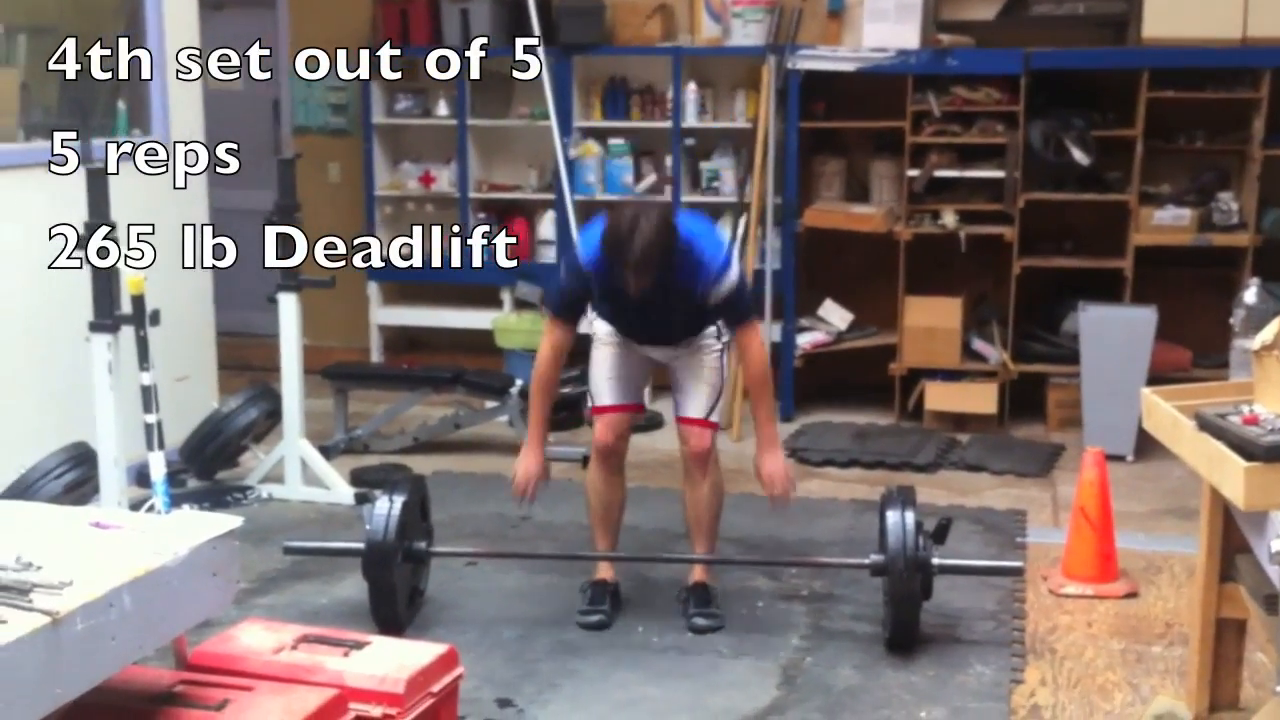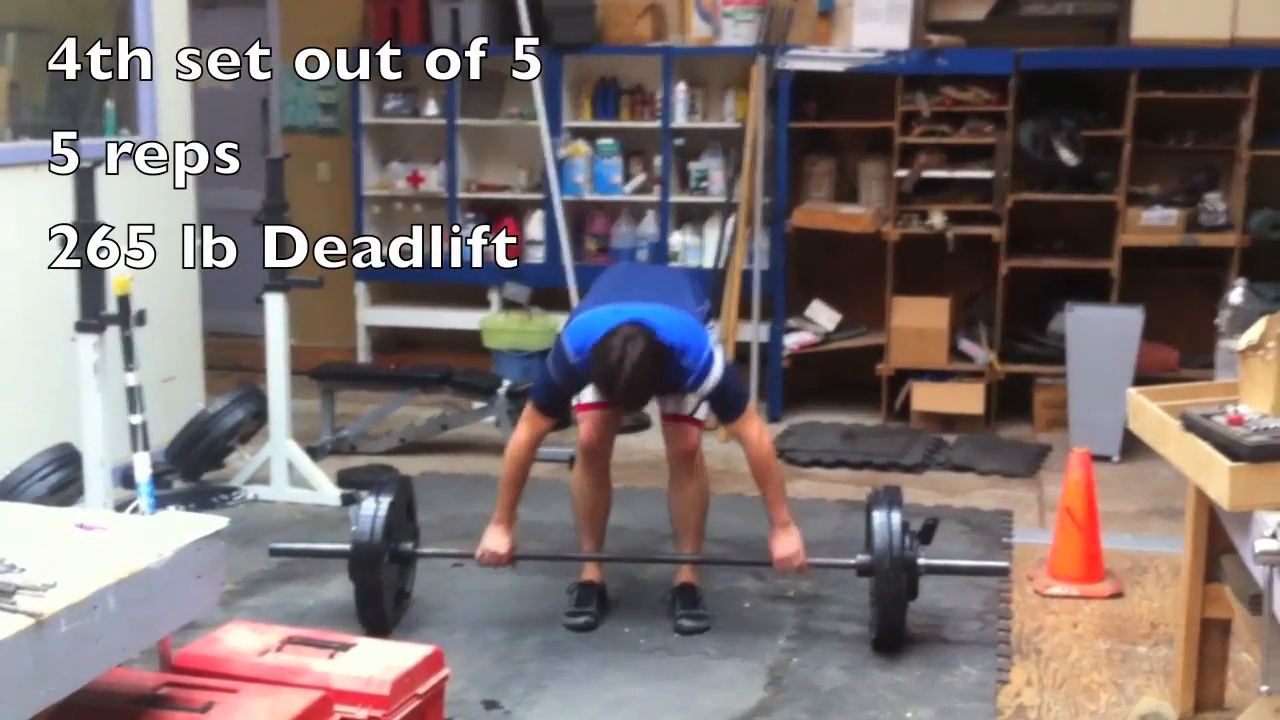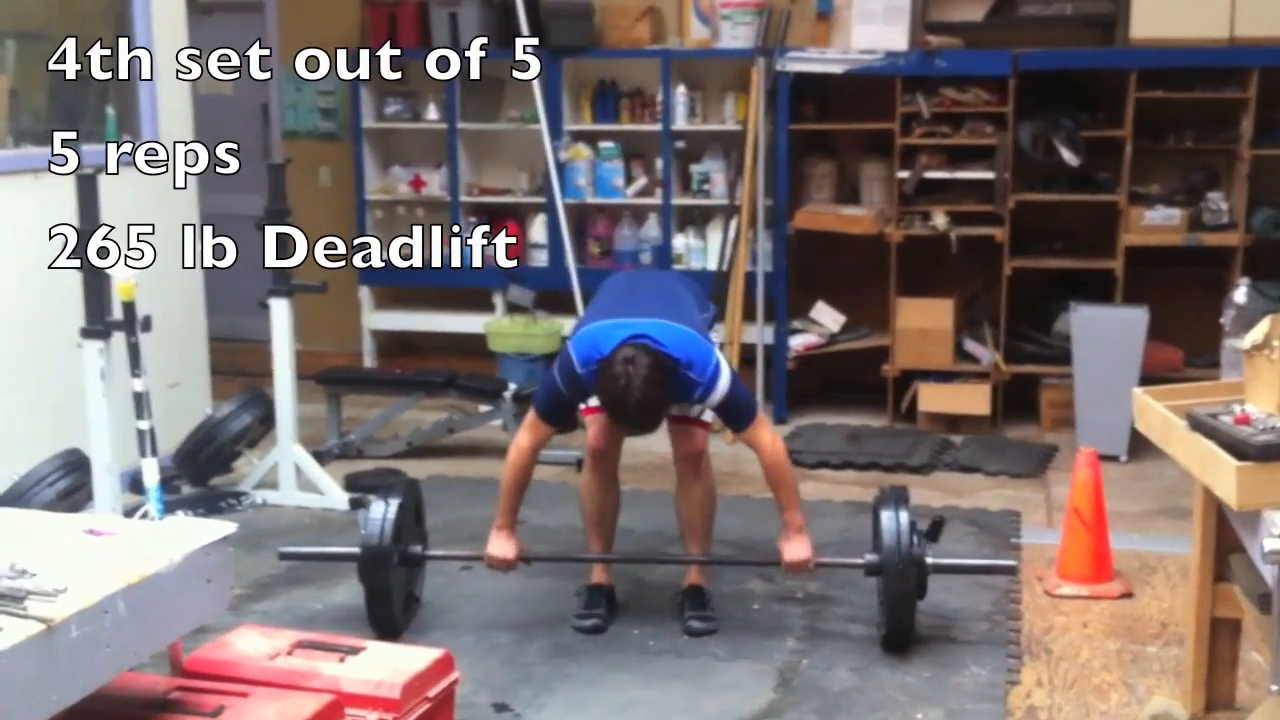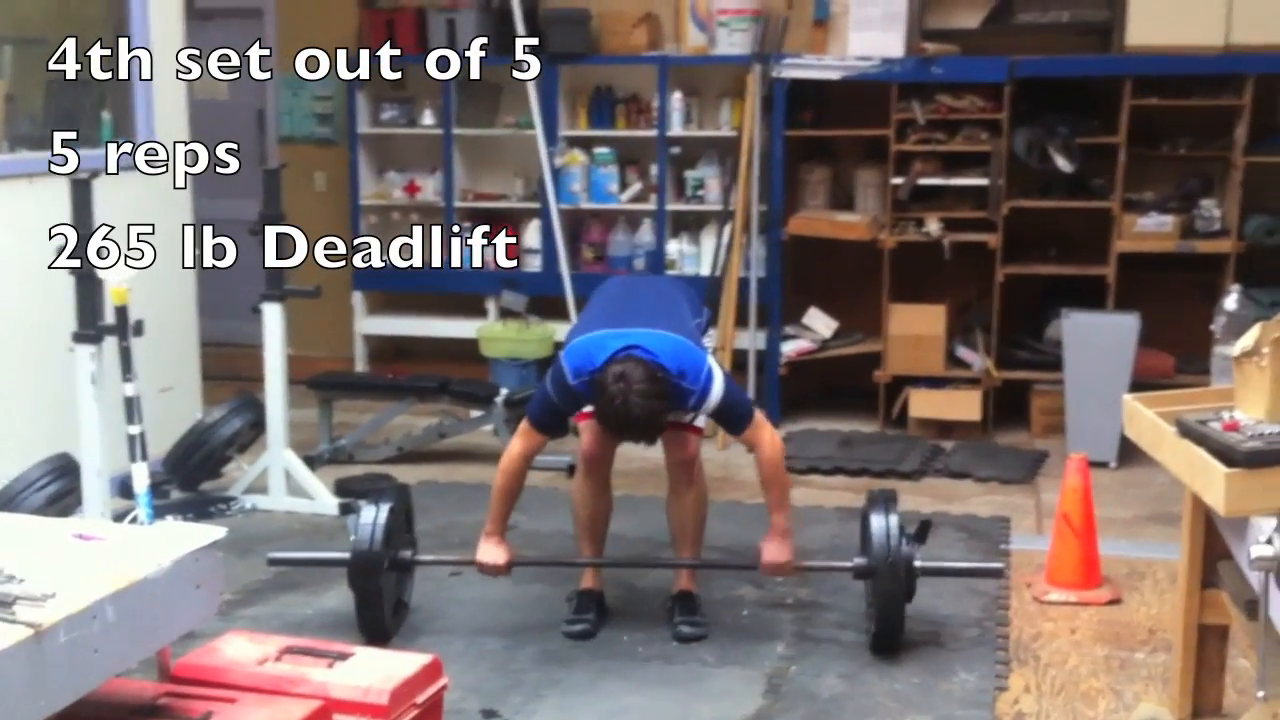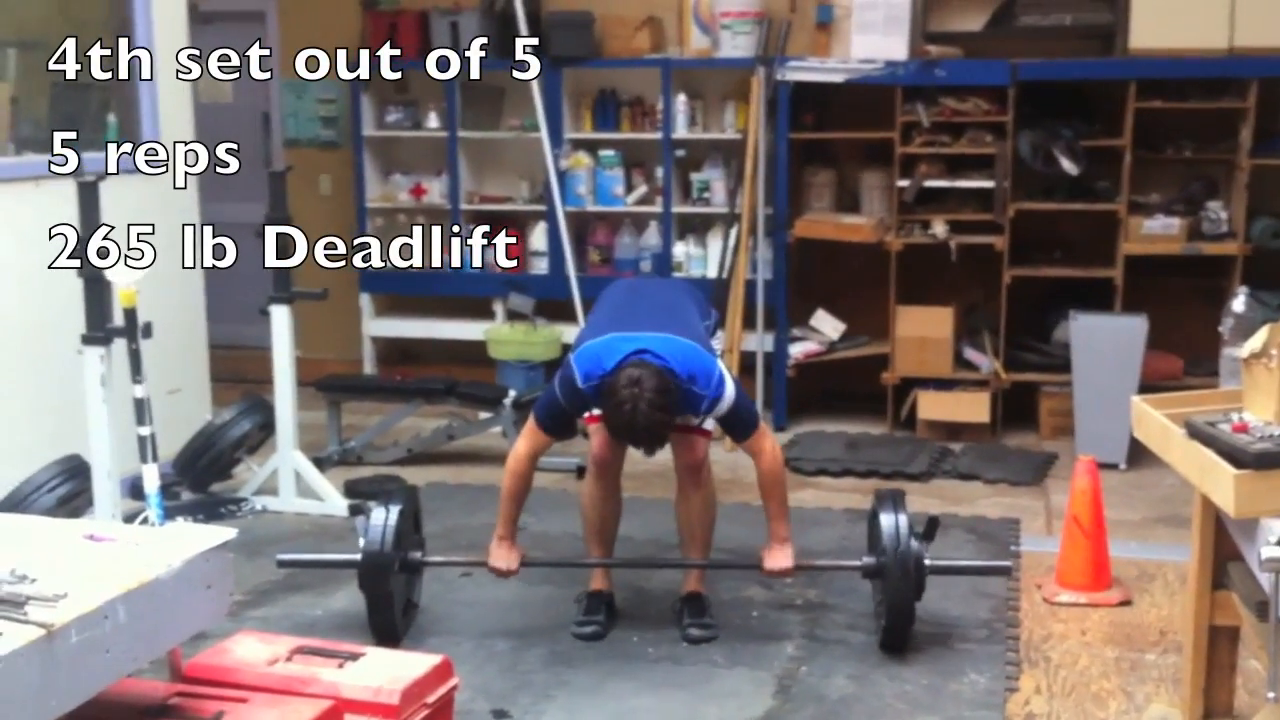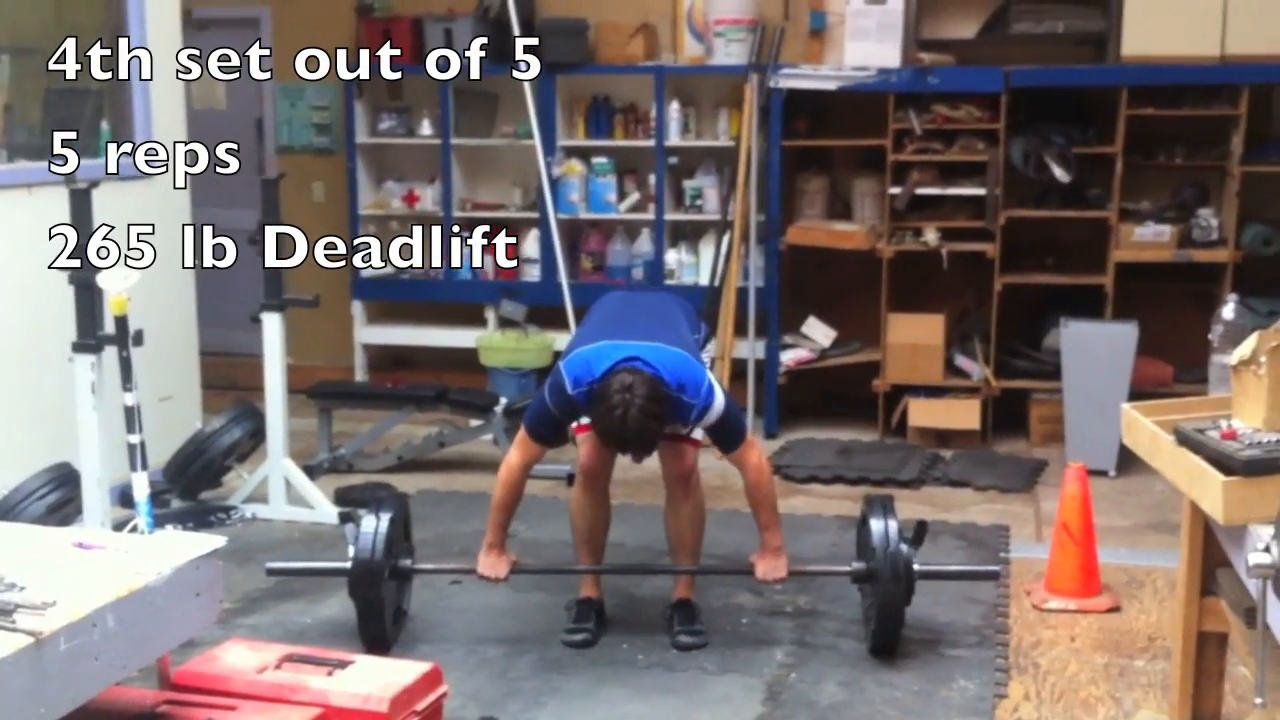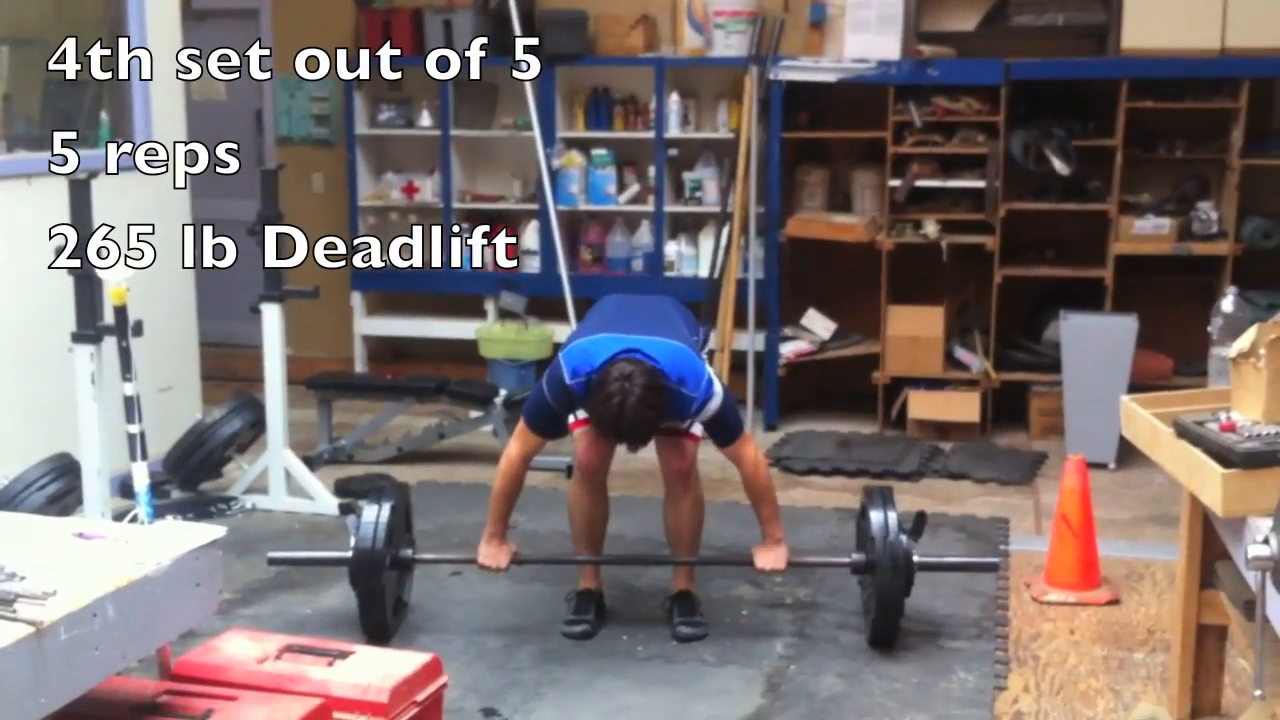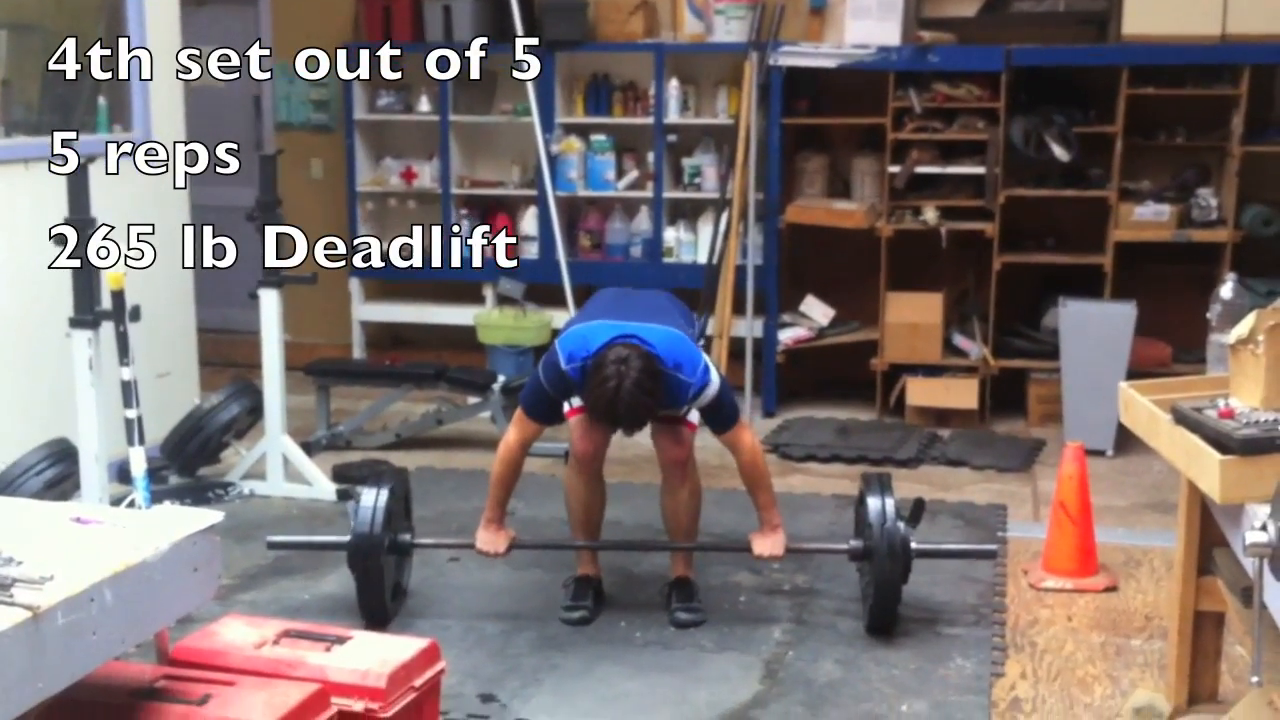
dt=0.3s
person 1, frame 1
left shoulder: (710, 256)
right shoulder: (587, 254)
left elbow: (752, 346)
right elbow: (553, 347)
left wrist: (769, 446)
right wrist: (533, 444)
left hip: (695, 337)
right hip: (620, 333)
left knee: (699, 445)
right knee: (606, 439)
left ankle: (700, 579)
right ankle: (604, 575)
person 1, frame 2
left shoulder: (694, 353)
right shoulder: (576, 350)
left elbow: (754, 436)
right elbow: (525, 436)
left wrist: (783, 527)
right wrist: (500, 524)
right hip: (603, 336)
left knee: (685, 447)
right knee: (591, 442)
left ankle: (687, 580)
right ankle: (591, 576)
person 1, frame 3
left shoulder: (700, 364)
right shoulder: (580, 361)
left elbow: (766, 441)
right elbow: (526, 441)
left wrist: (795, 530)
right wrist: (503, 529)
left knee: (692, 450)
right knee: (599, 446)
left ankle: (696, 581)
right ankle: (599, 579)
person 1, frame 4
left shoulder: (695, 374)
right shoulder: (573, 372)
left elbow: (767, 439)
right elbow: (520, 449)
left wrist: (779, 533)
right wrist: (493, 535)
left knee: (684, 458)
right knee: (592, 453)
left ankle: (685, 588)
right ankle: (589, 585)
person 1, frame 5
left shoulder: (705, 380)
right shoulder: (581, 375)
left elbow: (766, 449)
right elbow: (526, 448)
left wrist: (779, 541)
right wrist: (504, 538)
left knee: (694, 461)
right knee: (602, 457)
left ankle: (694, 590)
right ankle: (599, 588)
person 1, frame 6
left shoulder: (694, 389)
right shoulder: (570, 384)
left elbow: (752, 460)
right elbow: (518, 460)
left wrist: (772, 548)
right wrist: (493, 546)
left knee: (682, 470)
right knee: (590, 467)
left ankle: (684, 598)
right ankle: (589, 595)
person 1, frame 7
left shoulder: (693, 384)
right shoulder: (570, 375)
left elbow: (747, 455)
right elbow: (518, 452)
left wrist: (773, 538)
right wrist: (494, 536)
left knee: (681, 467)
right knee: (588, 462)
left ankle: (683, 589)
right ankle: (588, 587)
person 1, frame 8
left shoulder: (689, 370)
right shoulder: (566, 363)
left elbow: (744, 443)
right elbow: (516, 439)
left wrist: (771, 526)
right wrist: (492, 522)
left hip: (671, 354)
right hip: (592, 356)
left knee: (677, 455)
right knee: (584, 451)
left ankle: (682, 576)
right ankle: (586, 574)
